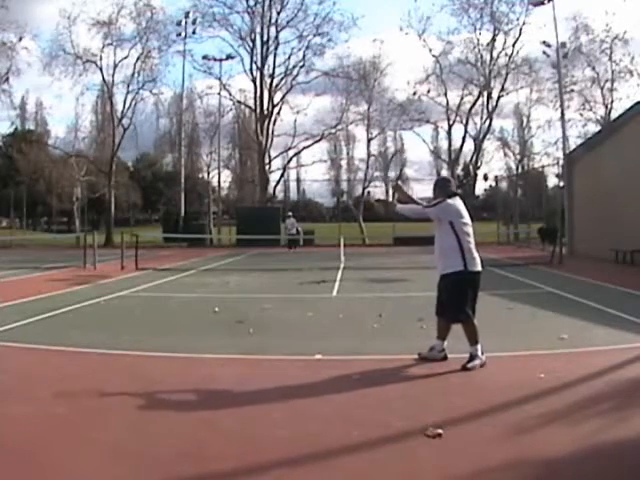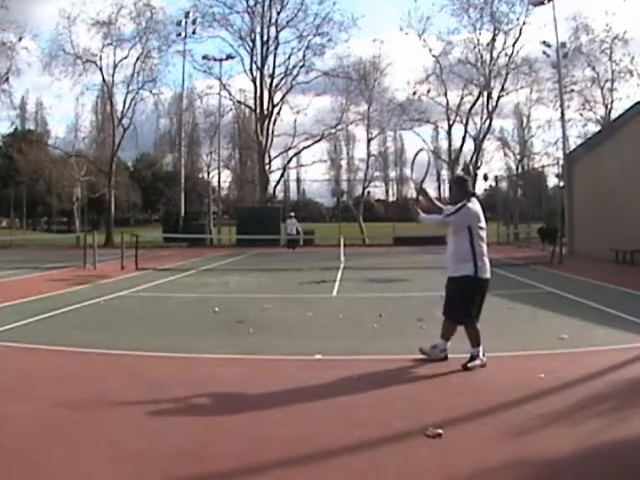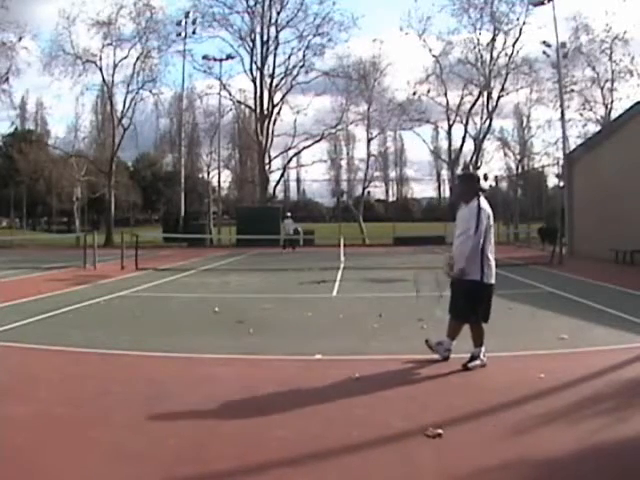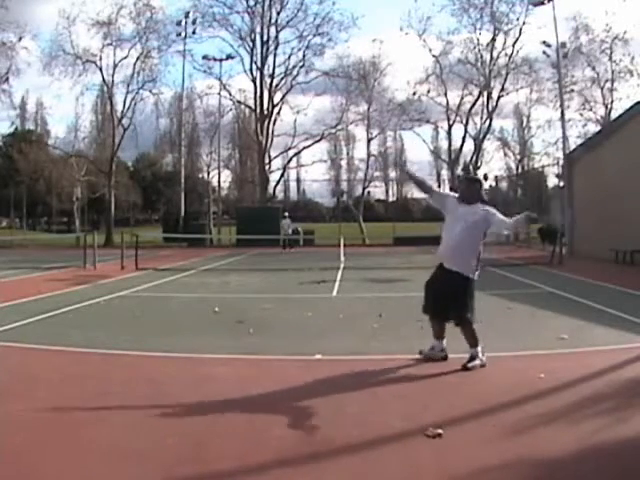
dt=0.5s
person 1, frame 1
left shoulder: (449, 205)
right shoulder: (448, 207)
left elbow: (419, 211)
right elbow: (425, 208)
left wrist: (397, 206)
right wrist: (404, 195)
left hip: (462, 270)
right hip: (451, 270)
left knee: (463, 314)
right knee: (443, 312)
left ankle: (477, 353)
right ankle: (439, 348)
person 1, frame 2
left shoulder: (468, 209)
right shoulder: (463, 208)
left elbow: (440, 221)
right elbow: (443, 212)
left wrist: (420, 216)
right wrist: (425, 196)
left hip: (471, 274)
right hip: (459, 272)
left knee: (466, 318)
right knee: (451, 314)
left ankle: (478, 355)
right ankle: (441, 348)
person 1, frame 3
left shoulder: (480, 208)
right shoulder: (464, 208)
left elbow: (475, 241)
left wrist: (462, 267)
right wrist: (454, 262)
left hip: (476, 275)
right hip: (462, 273)
left knee: (473, 317)
right knee: (457, 314)
left ankle: (479, 355)
right ankle: (446, 347)
person 1, frame 4
left shoulder: (486, 213)
right shoulder: (450, 201)
left elbow: (507, 224)
right elbow: (430, 190)
left wrist: (522, 219)
right wrist: (410, 176)
left hip: (462, 272)
right hip: (444, 268)
left knee: (463, 318)
right knee: (435, 312)
left ankle: (477, 354)
right ankle: (439, 348)
